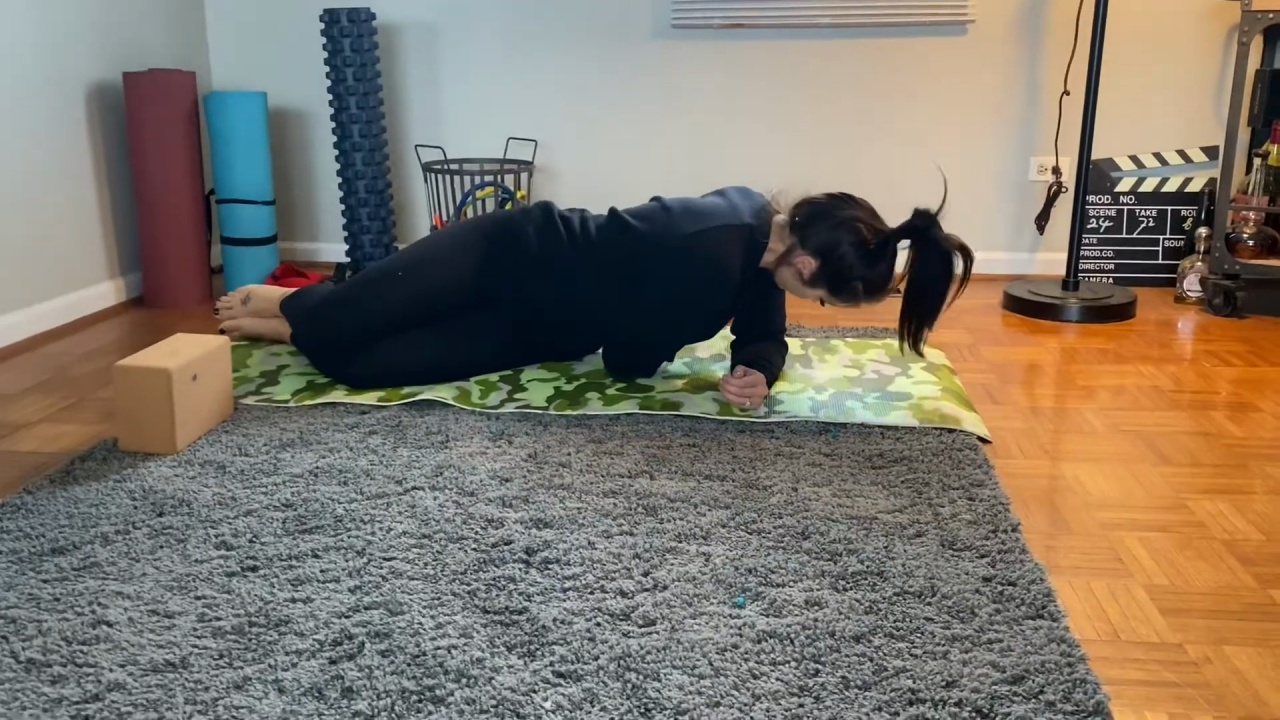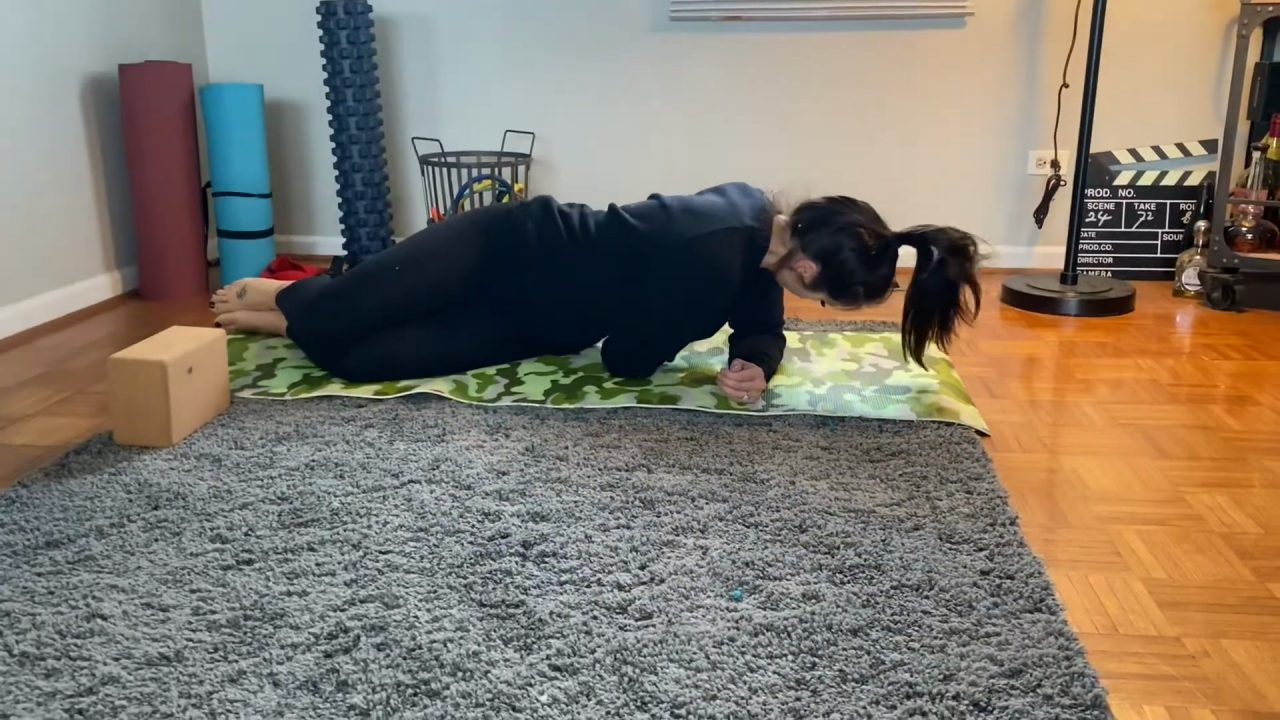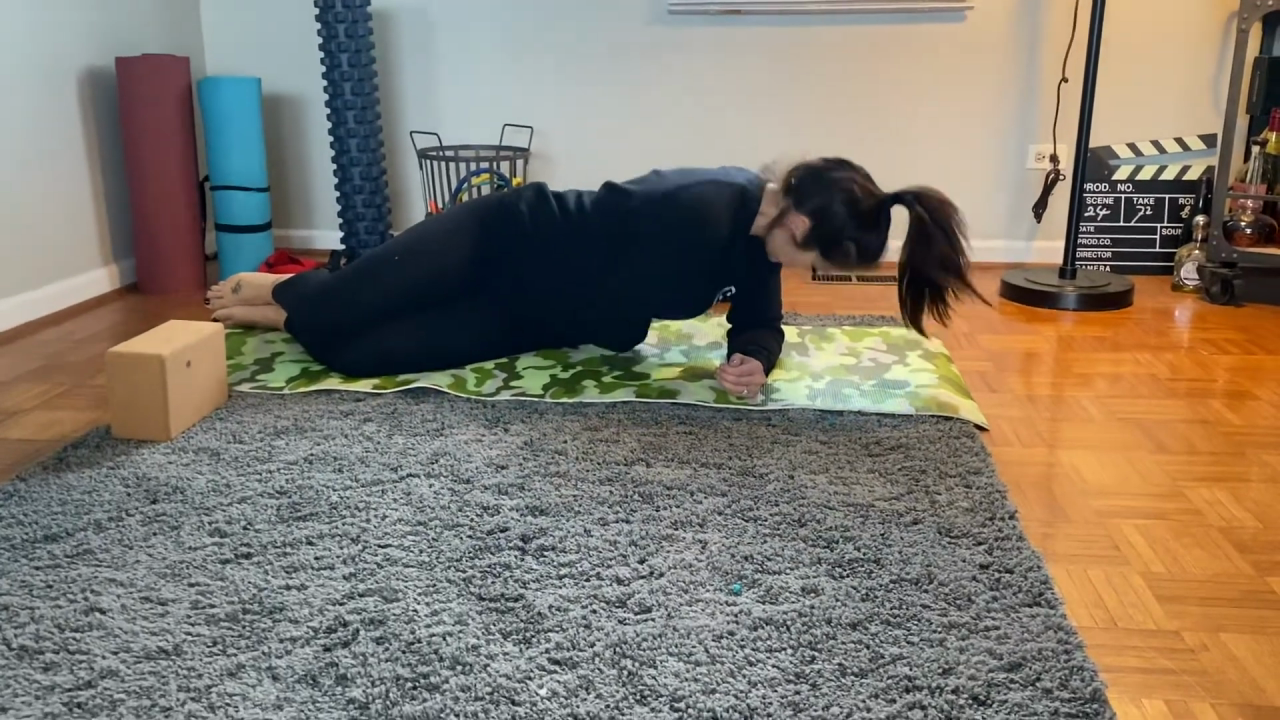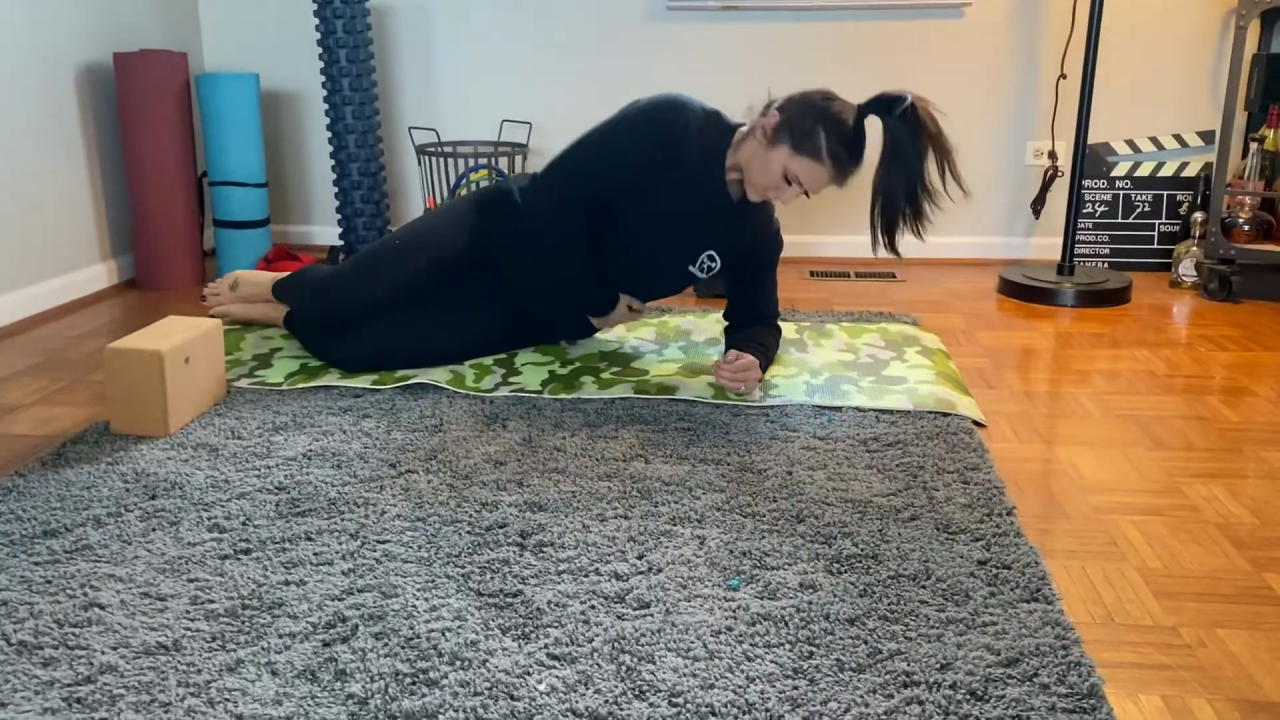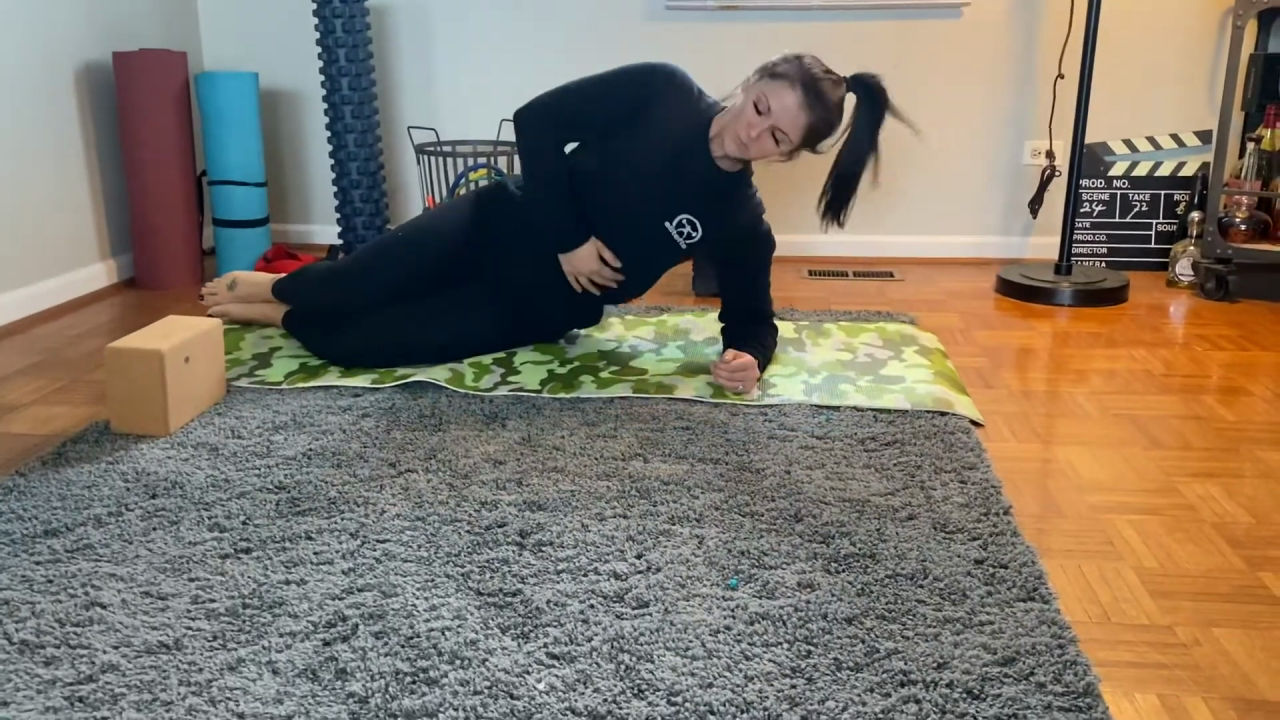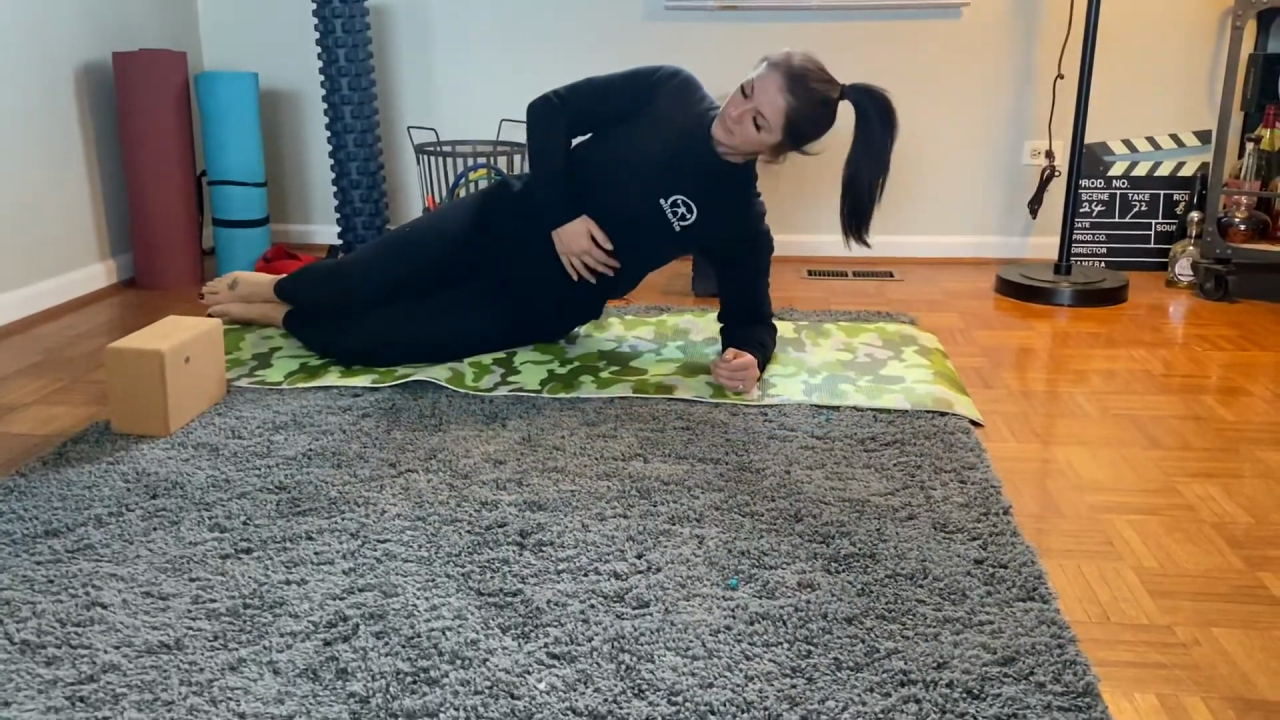
dt=0.4s
person 1, frame 1
left shoulder: (762, 225)
right shoulder: (713, 259)
left elbow: (762, 334)
right elbow: (630, 359)
left wrist: (756, 374)
right wrist: (664, 332)
right hip: (505, 256)
left knee: (361, 366)
right knee: (345, 322)
left ankle: (279, 325)
right ankle: (277, 302)
person 1, frame 2
left shoulder: (758, 221)
right shoulder: (713, 263)
left elbow: (762, 329)
right elbow: (628, 359)
left wrist: (752, 366)
right wrist: (663, 330)
right hip: (504, 249)
right knee: (342, 314)
left ankle: (277, 319)
right ankle: (278, 296)
person 1, frame 3
left shoulder: (755, 228)
right shoulder: (705, 214)
left elbow: (758, 321)
right elbow: (613, 325)
left wrist: (750, 361)
right wrist: (645, 310)
left hip: (537, 318)
right hip: (499, 240)
left knee: (357, 355)
right knee: (341, 309)
left ankle: (273, 315)
right ankle: (273, 288)
person 1, frame 4
left shoulder: (754, 233)
right shoulder: (673, 127)
left elbow: (757, 319)
right elbow: (555, 192)
left wrist: (749, 358)
right wrist: (598, 300)
left hip: (541, 312)
right hip: (498, 231)
left knee: (355, 350)
right knee: (341, 301)
left ankle: (272, 316)
right ankle: (274, 287)
person 1, frame 5
left shoulder: (741, 225)
right shoulder: (662, 91)
left elbow: (751, 315)
right elbow: (537, 120)
left wrist: (747, 357)
right wrist: (568, 240)
left hip: (539, 311)
right hip: (497, 226)
left knee: (353, 344)
right knee: (349, 289)
left ankle: (276, 318)
right ankle: (269, 286)
person 1, frame 6
left shoulder: (741, 220)
right shoulder: (671, 92)
left elbow: (750, 316)
right elbow: (551, 110)
left wrist: (746, 358)
right wrist: (560, 214)
left hip: (538, 308)
right hip: (503, 221)
left knee: (358, 341)
right knee: (352, 285)
left ankle: (276, 318)
right ankle: (270, 285)
